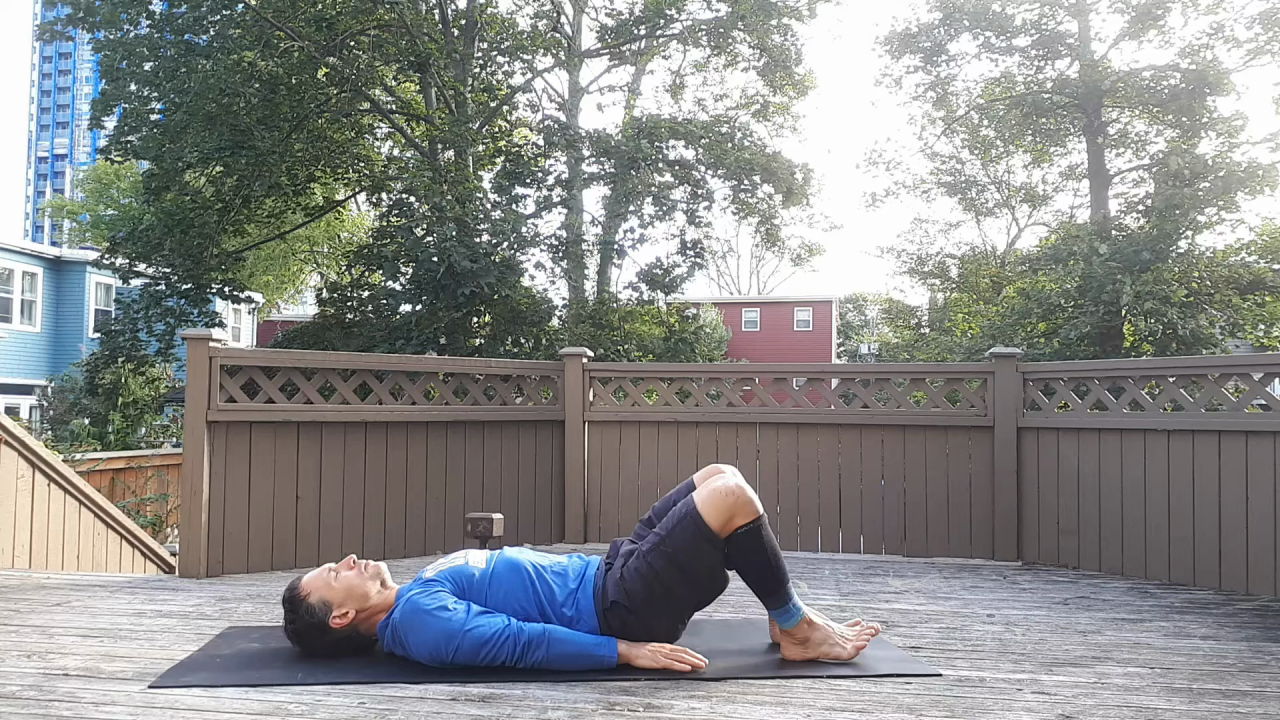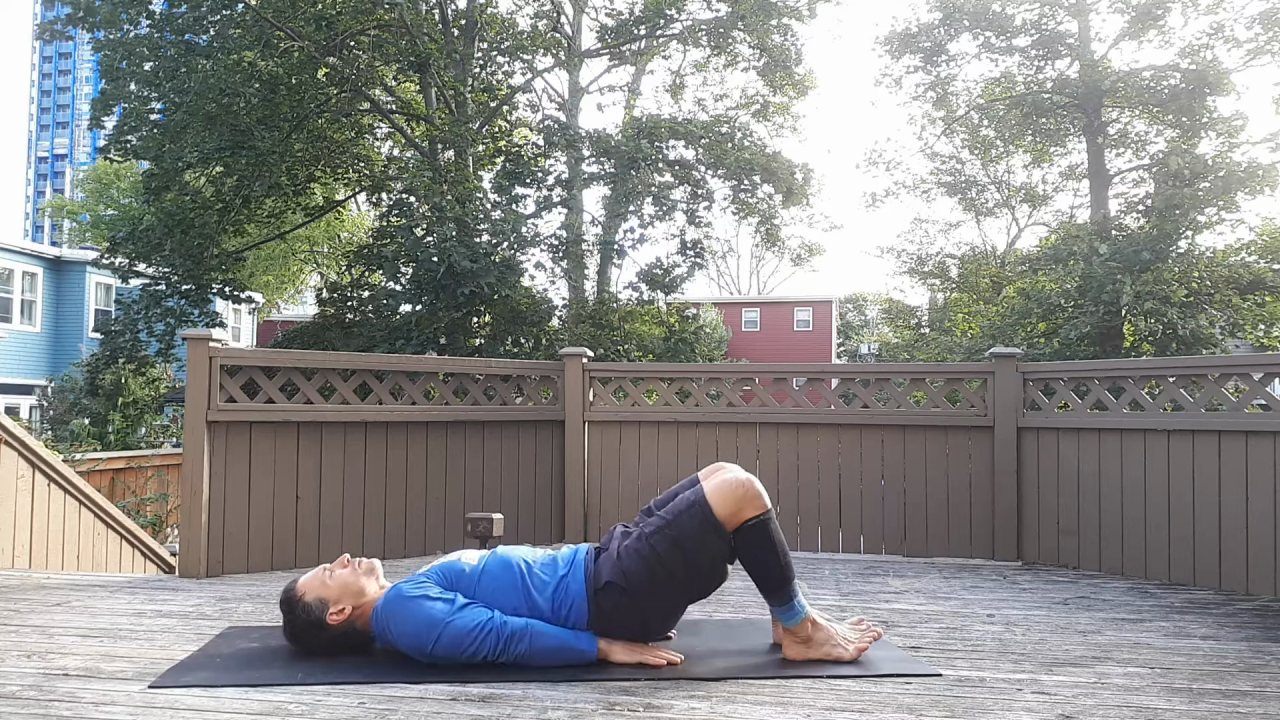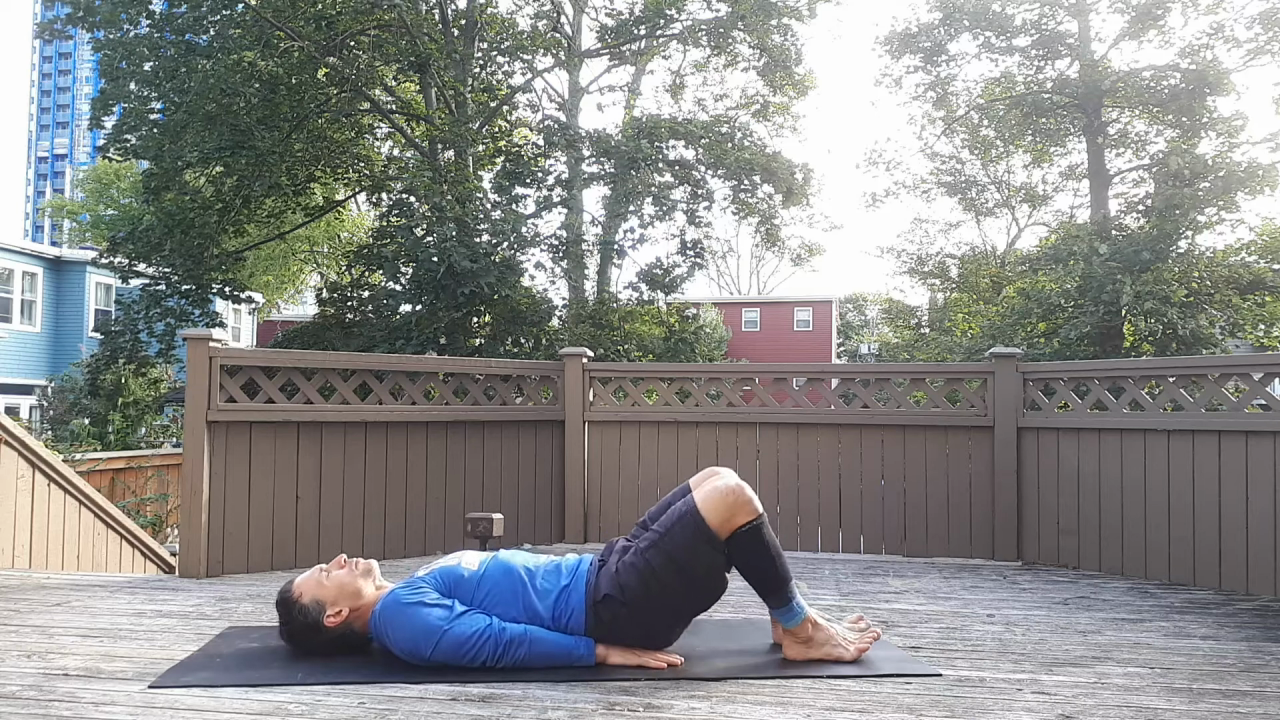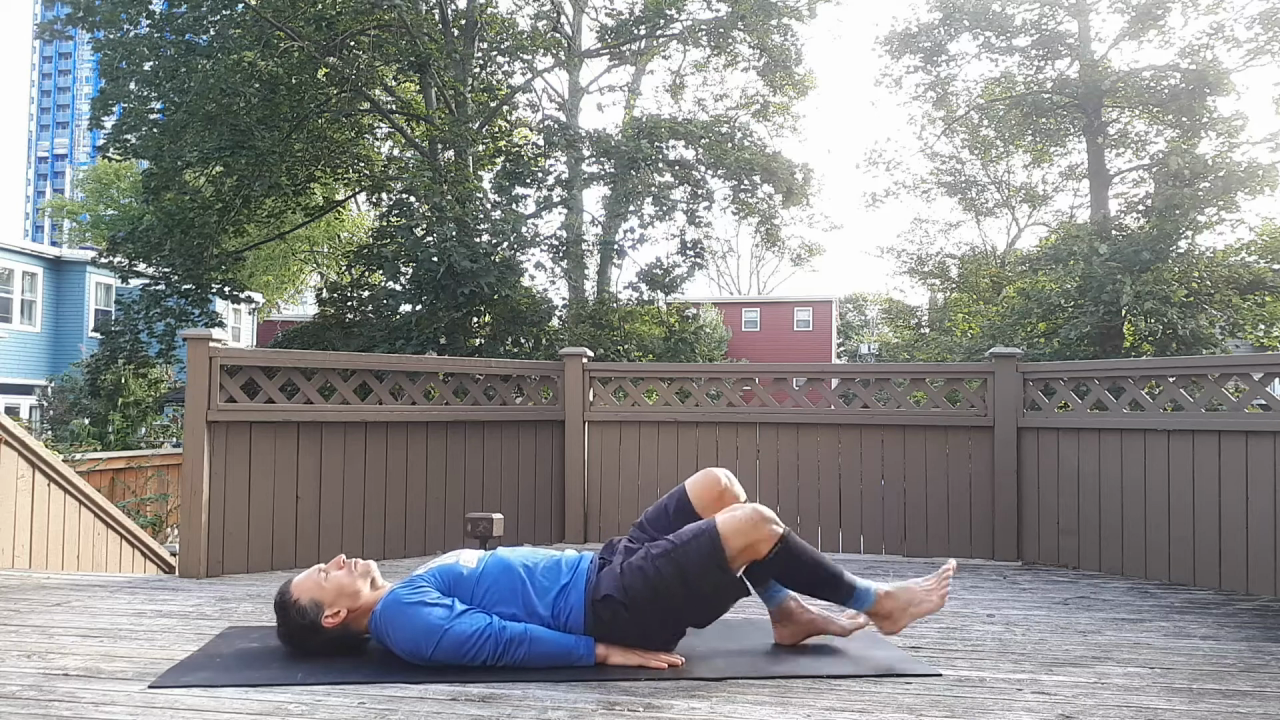
dt=0.3s
person 1, frame 1
left shoulder: (414, 596)
right shoulder: (417, 621)
right elbow: (520, 643)
right wrist: (628, 649)
left hip: (604, 572)
right hip: (621, 606)
left knee: (719, 475)
right knee: (732, 497)
left ankle: (788, 617)
right ankle: (800, 630)
person 1, frame 2
left shoulder: (406, 596)
right shoulder: (404, 615)
right elbow: (504, 638)
right wrist: (607, 648)
left hip: (598, 566)
right hip: (612, 594)
left knee: (725, 475)
right knee: (742, 491)
left ankle: (790, 617)
right ankle: (802, 631)
person 1, frame 3
left shoulder: (407, 596)
right shoulder: (403, 621)
right elbow: (504, 642)
right wrist: (606, 650)
left hip: (599, 573)
right hip: (614, 606)
left knee: (717, 478)
right knee: (731, 497)
left ankle: (790, 618)
right ankle: (802, 630)
person 1, frame 4
left shoulder: (408, 594)
right shoulder: (402, 620)
right elbow: (503, 641)
right wrist: (607, 650)
left hip: (602, 567)
right hip: (611, 604)
left knee: (718, 484)
right knee: (754, 523)
left ankle: (789, 615)
right ankle: (875, 601)
